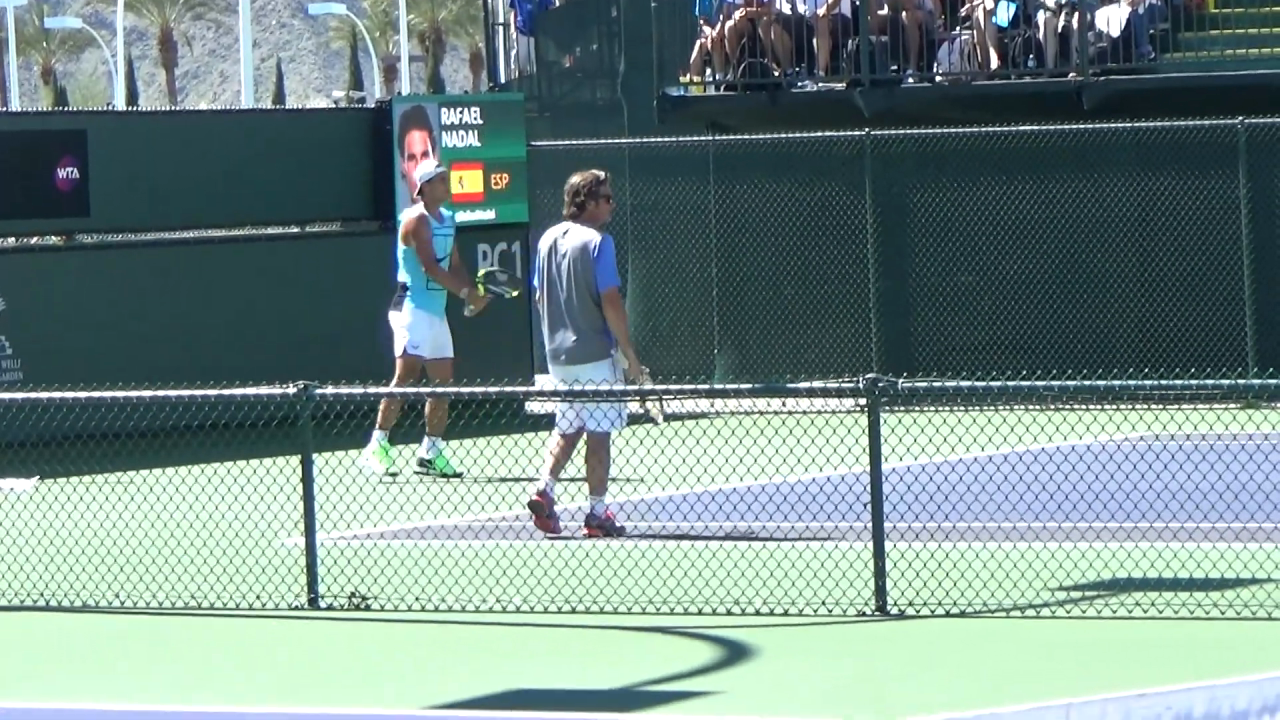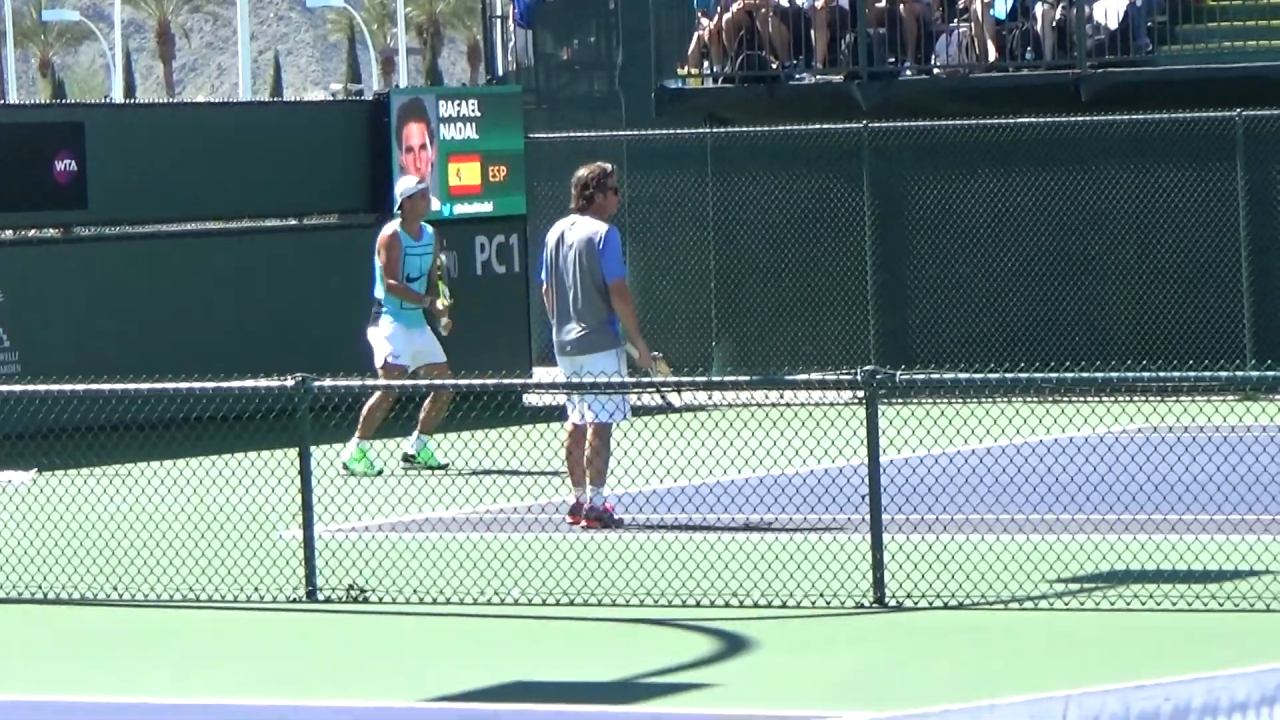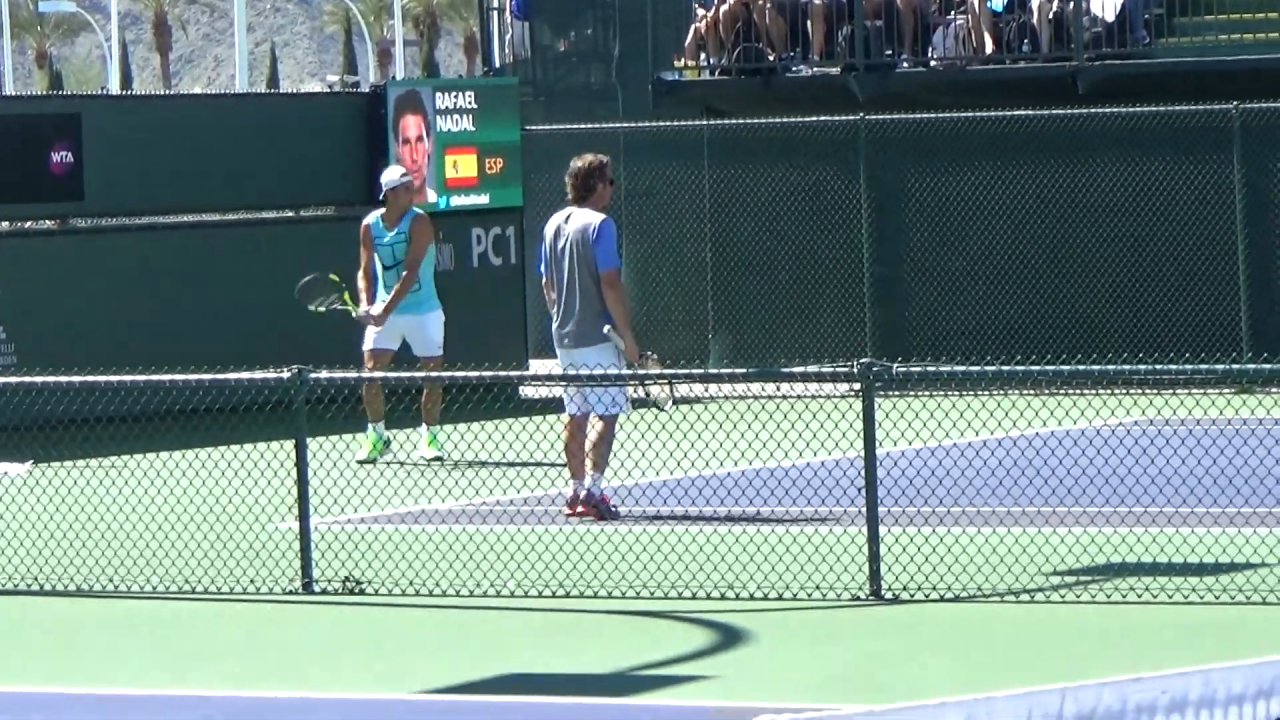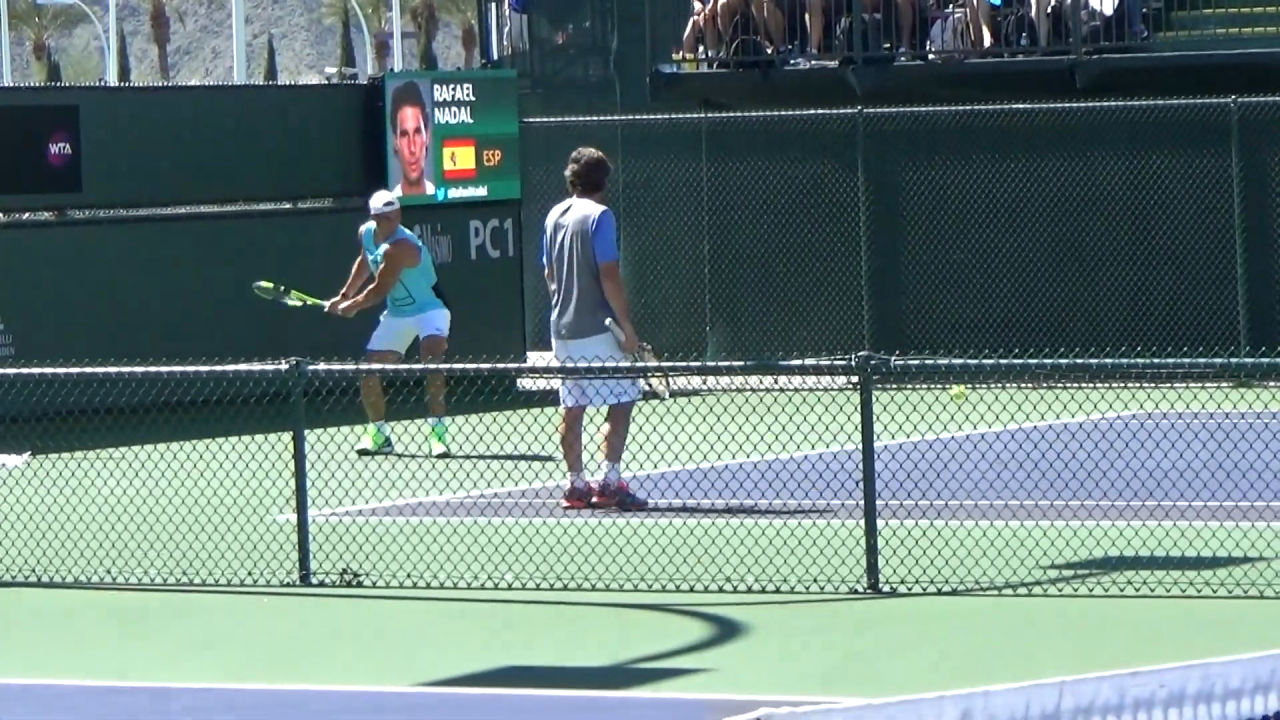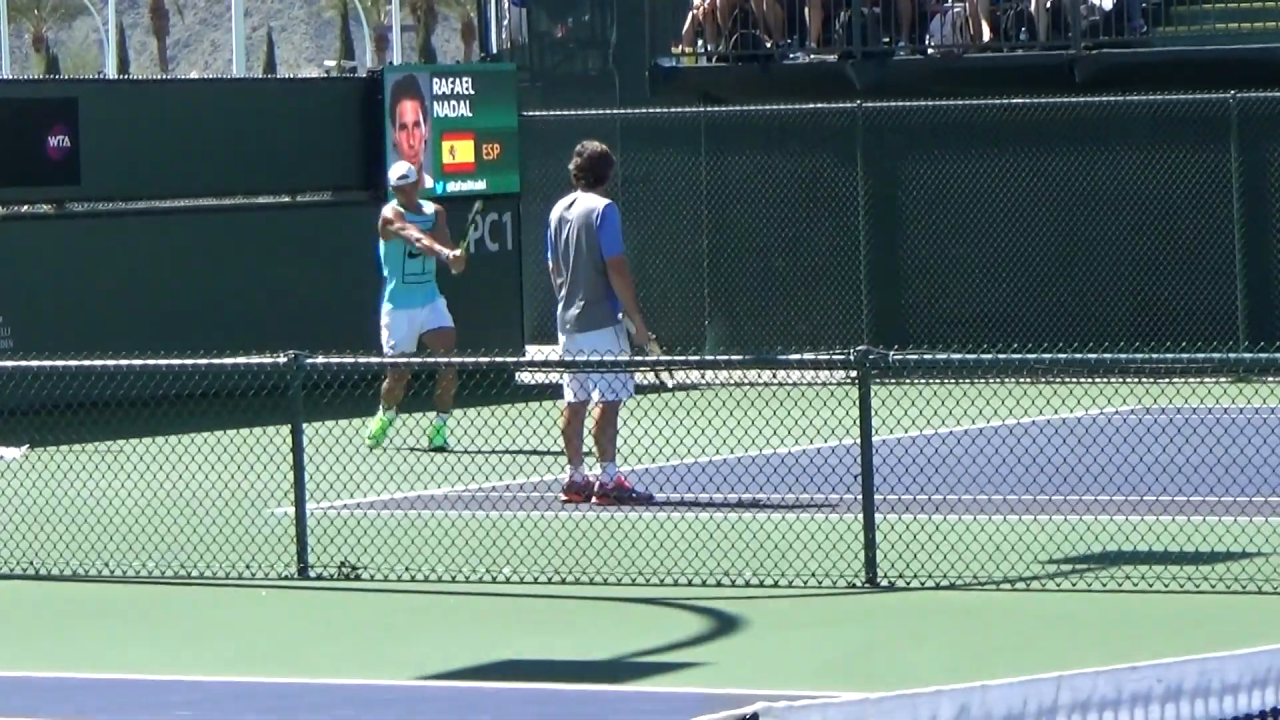
dt=0.3s
person 1, frame 1
left shoulder: (548, 238)
right shoulder: (598, 242)
left elbow: (539, 296)
right elbow: (611, 303)
right wrist: (629, 353)
left hip: (558, 354)
right hip: (595, 355)
left knee: (568, 428)
right knee: (598, 433)
left ankle: (543, 488)
right ankle: (597, 515)
person 1, frame 2
left shoulder: (555, 232)
right shoulder: (604, 234)
left elbow: (547, 291)
right elbow: (618, 293)
right wrist: (639, 342)
left hip: (566, 345)
right hip: (599, 345)
left knee: (577, 424)
right knee: (599, 425)
left ankle: (579, 500)
right ankle: (594, 506)
person 1, frame 3
left shoulder: (553, 224)
right shoulder: (599, 224)
left elbow: (547, 284)
right elbow: (610, 284)
right wrist: (628, 335)
left hip: (565, 336)
right hip: (597, 337)
left knee: (576, 416)
right knee: (605, 415)
left ankle: (578, 492)
right ankle: (592, 494)
person 1, frame 4
left shoulder: (554, 216)
right shoulder: (599, 215)
right elbow: (609, 275)
right wrist: (626, 325)
left hip: (562, 328)
right hip: (596, 328)
left knee: (572, 407)
right knee: (621, 402)
left ankle: (577, 486)
right ankle: (609, 482)
person 1, frame 5
left shoulder: (558, 210)
right shoulder: (604, 209)
right elbow: (616, 269)
right wrist: (636, 317)
left hip: (569, 321)
right hip: (601, 322)
left knee: (574, 402)
right knee: (608, 400)
left ankle: (576, 479)
right ankle: (608, 482)
person 2, frame 1
left shoulder: (447, 218)
right shoulder: (417, 218)
left elbow: (455, 265)
right elbow: (430, 268)
left wrist: (469, 292)
right wrist: (465, 291)
left hip: (437, 313)
right hip: (413, 310)
left knee: (444, 384)
right knee: (405, 377)
left ankle: (430, 454)
right ankle: (377, 446)
person 2, frame 2
left shoulder: (431, 235)
right shoulder: (391, 236)
left elbow: (434, 280)
right elbow: (391, 284)
left wrist: (438, 307)
right wrist: (426, 305)
left hip: (420, 326)
right hip: (390, 323)
left knee: (444, 386)
right knee: (390, 388)
left ankle: (416, 449)
right ankle: (355, 451)
person 2, frame 3
left shoulder: (419, 221)
right shoulder: (369, 225)
left elbow: (410, 272)
right elbow: (365, 272)
left wrist: (387, 310)
right wrist: (366, 305)
left hip: (424, 310)
right hip: (383, 309)
right knee: (371, 373)
left ankle: (430, 438)
right ankle: (377, 437)
person 2, frame 4
left shoulder: (399, 246)
right shoulder: (365, 232)
left elbow: (378, 289)
right elbow: (363, 262)
left wrist: (348, 304)
right wrist: (343, 296)
left hip: (429, 309)
right hip: (395, 313)
left knee: (433, 362)
right knee: (368, 376)
left ankle: (437, 431)
right ankle: (379, 435)
person 2, frame 5
left shoulder: (434, 212)
right shoulder: (390, 215)
left elbow: (444, 242)
right elbow: (417, 237)
left wrist: (454, 255)
right wrist: (444, 252)
left hip: (430, 301)
right hip: (398, 305)
right knee: (398, 375)
left ankle: (439, 428)
right ankle: (386, 415)
